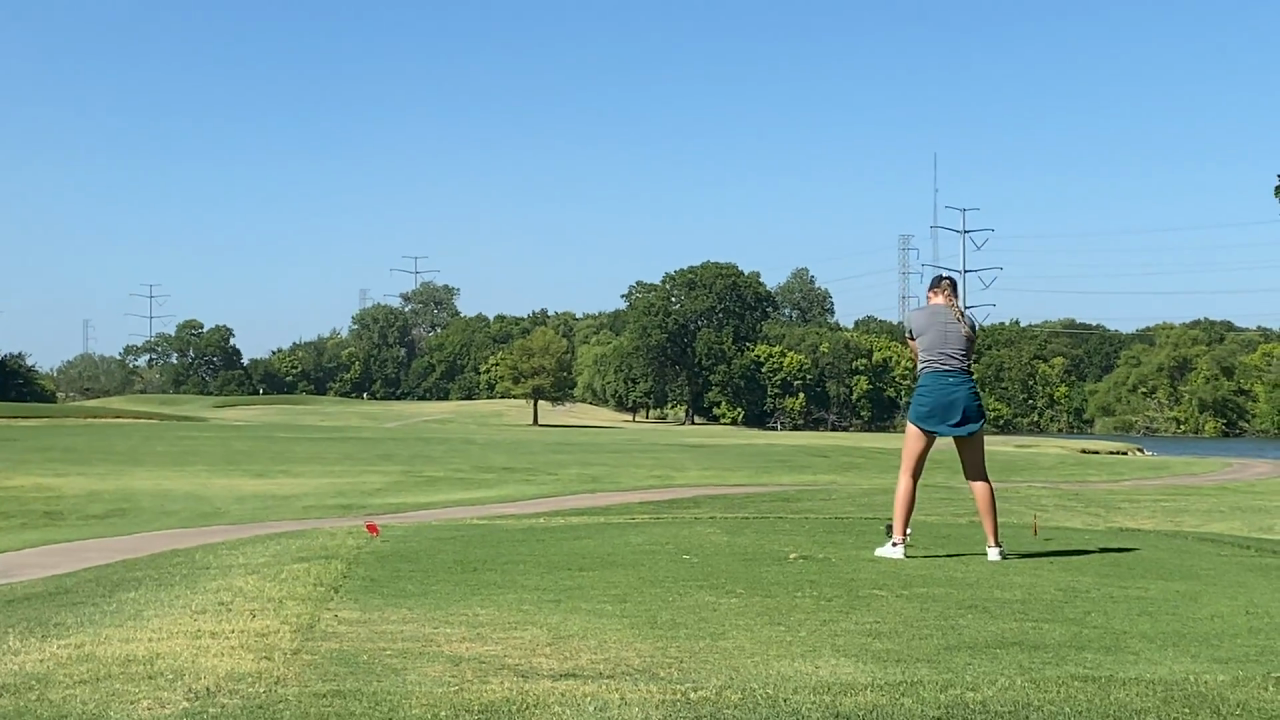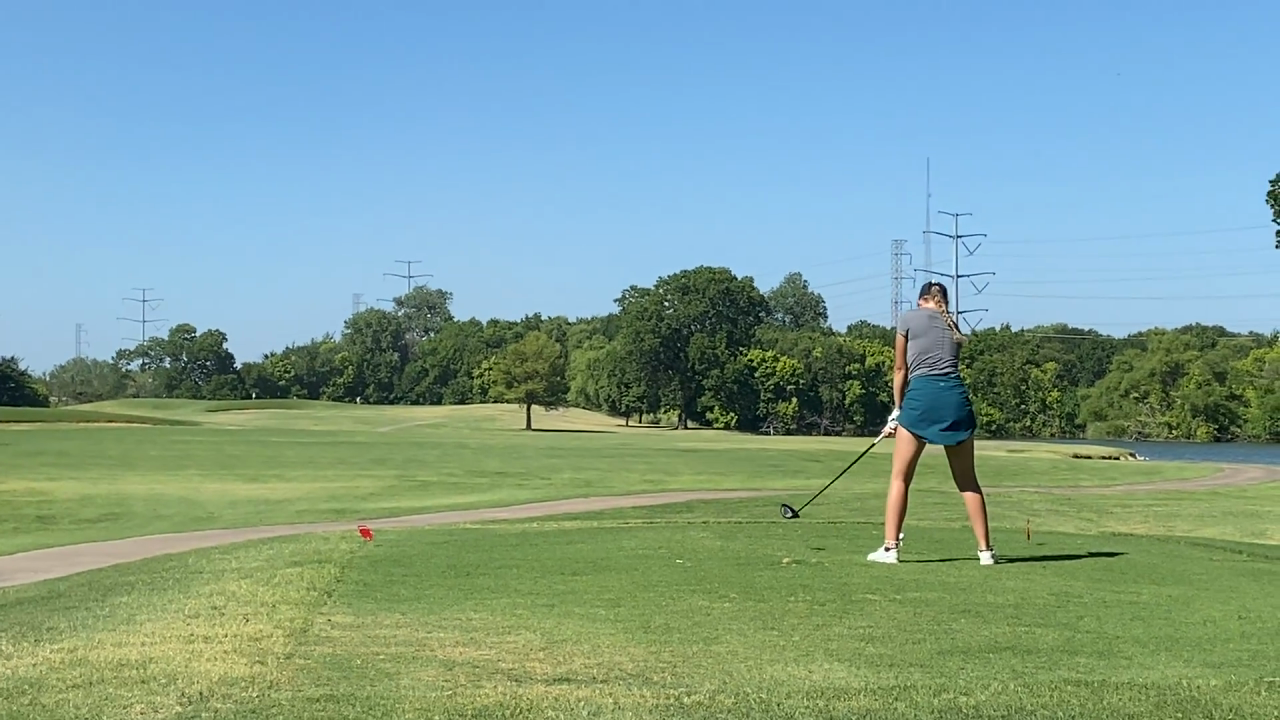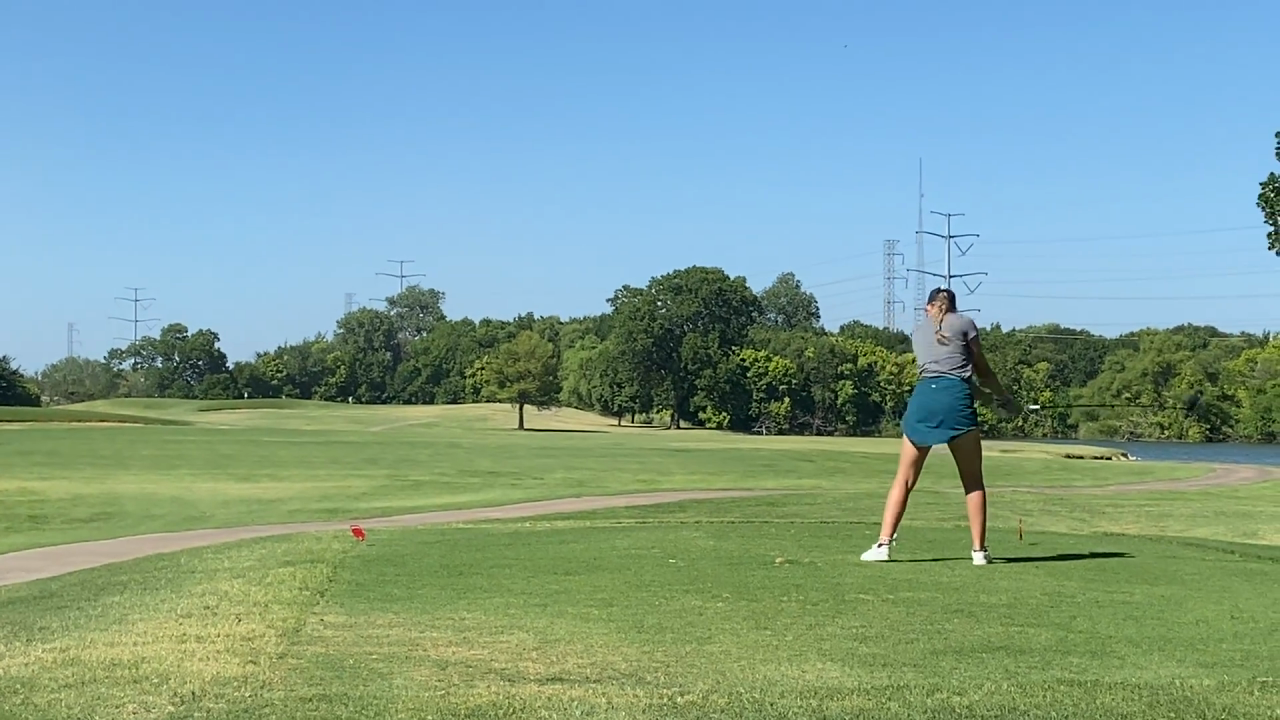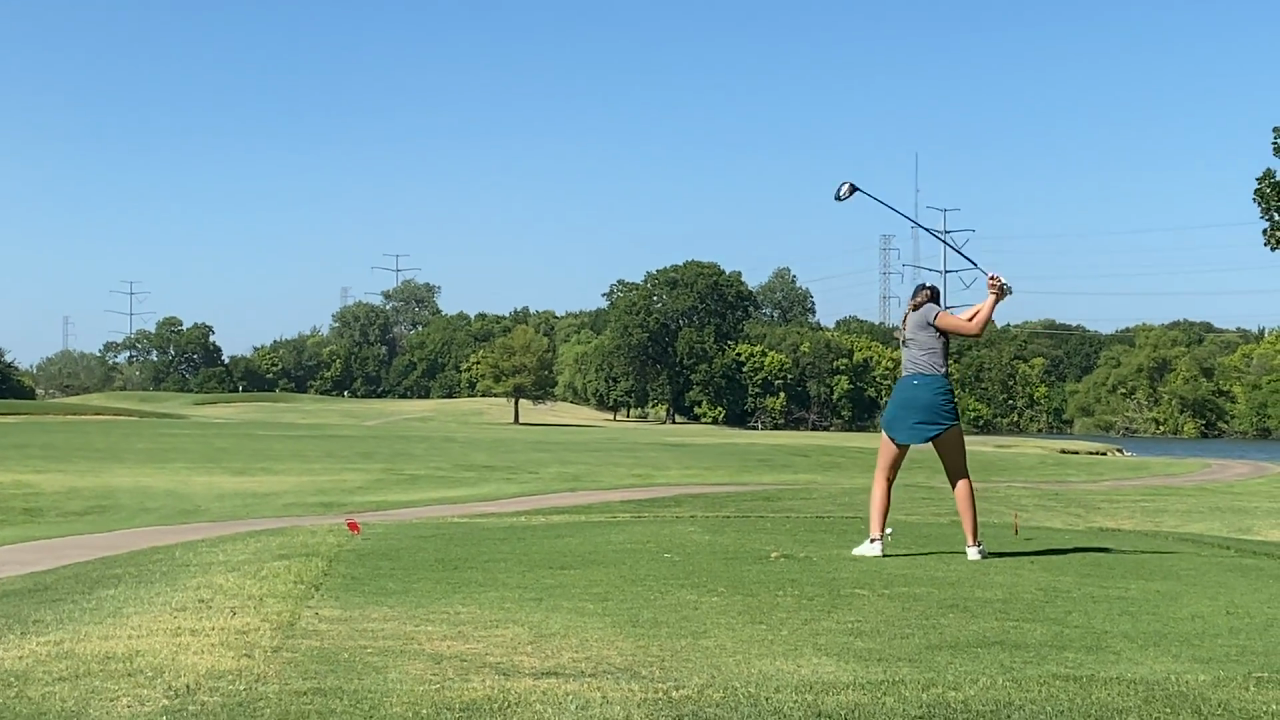
dt=0.4s
person 1, frame 1
left shoulder: (915, 317)
right shoulder: (967, 322)
left hip: (930, 392)
right hip: (965, 392)
left knee: (908, 472)
right knee: (977, 474)
left ankle: (897, 542)
right ankle: (993, 546)
person 1, frame 2
left shoulder: (909, 318)
right shoulder: (955, 329)
left elbow: (900, 370)
left wrist: (897, 410)
right wrist: (901, 412)
left hip: (921, 396)
right hip: (956, 397)
left knee: (899, 477)
right knee: (967, 480)
left ankle: (889, 547)
right ankle: (985, 549)
person 1, frame 3
left shoulder: (918, 330)
right shoulder: (964, 323)
right elbow: (983, 371)
left wrist: (983, 394)
right wrist: (1004, 398)
left hip: (921, 399)
right hip: (954, 399)
left knee: (904, 480)
right knee: (972, 481)
left ankle: (883, 544)
right ankle: (979, 550)
person 1, frame 4
left shoulder: (906, 324)
right shoulder: (929, 311)
left elbow: (956, 323)
right elbow: (968, 327)
left wrist: (991, 298)
right wrist: (993, 296)
left hip: (903, 396)
right hip: (937, 395)
left knee: (884, 475)
right knee: (959, 476)
left ankle: (875, 540)
right ankle: (973, 544)
